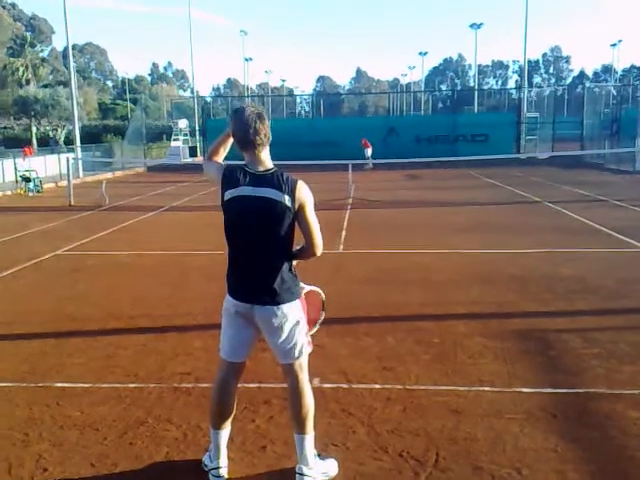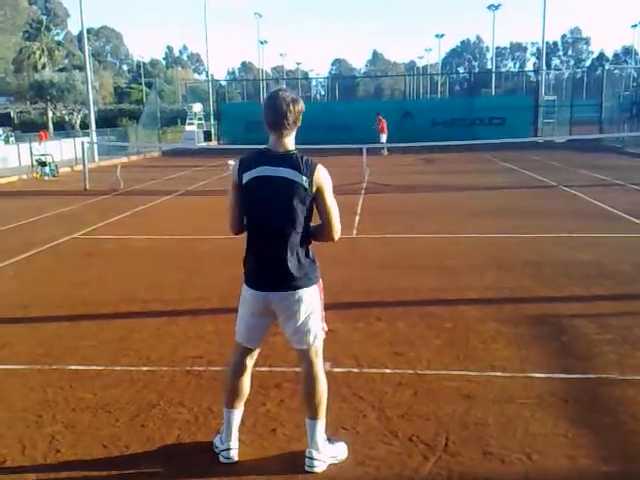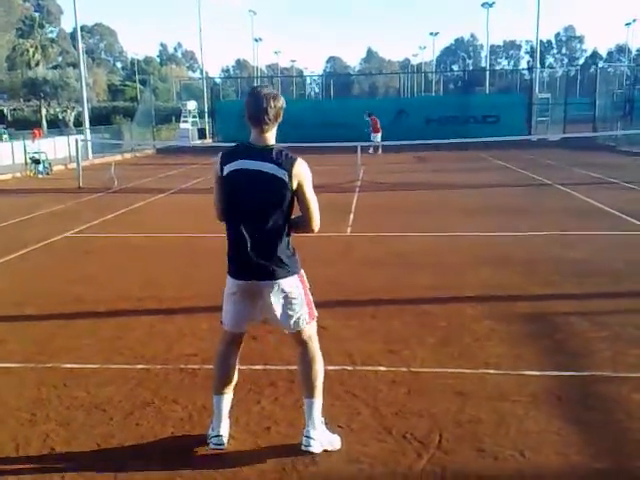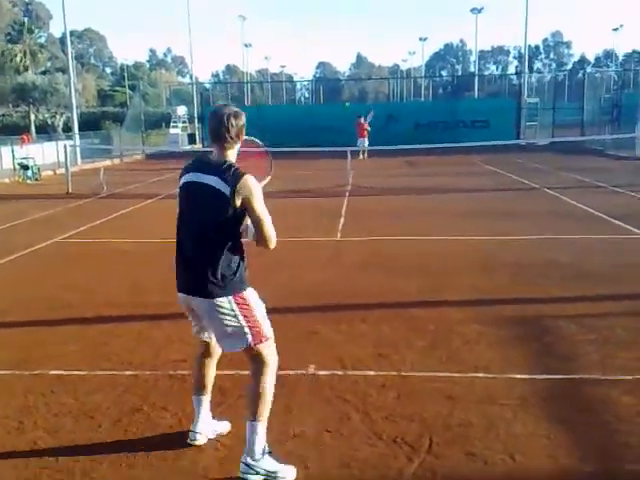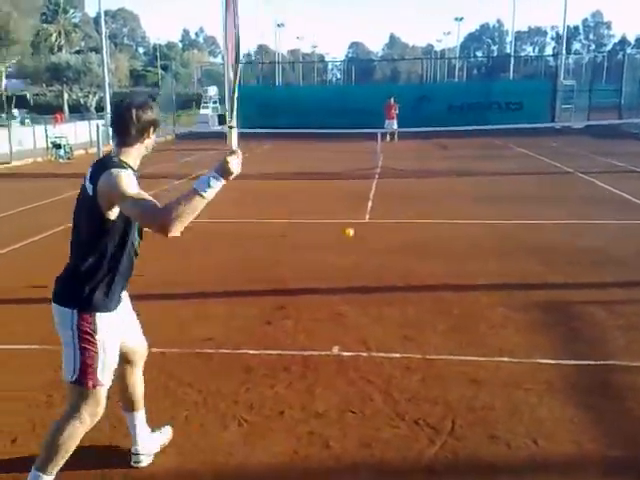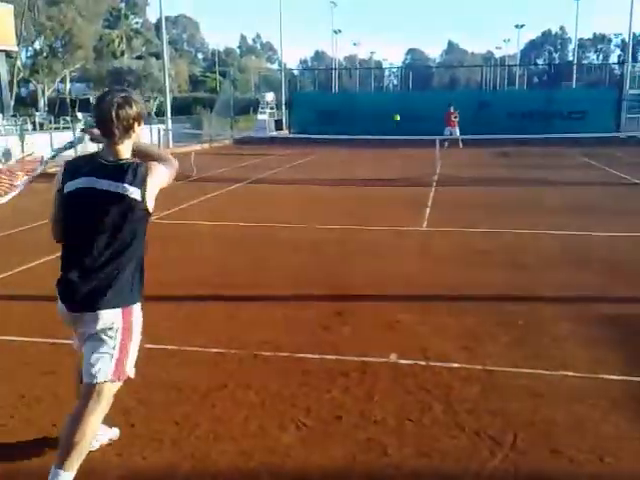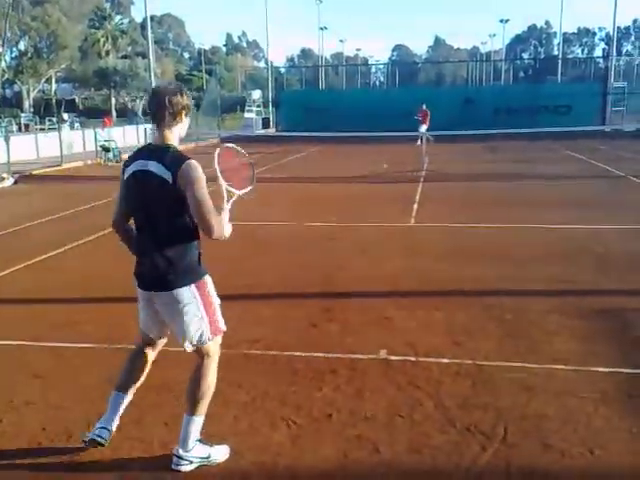
dt=0.7s
person 1, frame 1
left shoulder: (227, 178)
right shoulder: (296, 188)
left elbow: (208, 160)
right elbow: (315, 249)
left wrist: (233, 128)
left hip: (239, 297)
right hip: (281, 298)
left knee: (227, 374)
right knee: (297, 376)
person 1, frame 2
left shoulder: (243, 167)
right shoulder: (315, 172)
left elbow: (235, 227)
right elbow: (332, 233)
left hip: (257, 281)
right hip: (299, 282)
left knee: (243, 357)
right knee: (312, 360)
left ankle: (228, 440)
right ankle: (317, 449)
person 1, frame 3
left shoulder: (226, 159)
right shoulder: (294, 166)
left elbow: (222, 214)
right elbow: (312, 224)
left hip: (240, 272)
right hip: (282, 271)
left knee: (230, 342)
right knee: (308, 342)
left ankle: (219, 428)
right ankle: (314, 431)
person 1, frame 4
left shoulder: (188, 173)
right shoulder: (243, 182)
right elbow: (267, 241)
right wrist: (252, 229)
left hip: (188, 287)
right hip: (223, 290)
left knee: (211, 346)
right knee: (265, 360)
left ankle: (201, 423)
person 1, frame 5
left shoulder: (115, 170)
right shoulder: (115, 178)
left elbow: (144, 212)
right elbow: (166, 223)
right wrist: (216, 178)
left hip: (106, 296)
right hip: (86, 307)
left knee: (134, 354)
right knee: (89, 404)
left ankle: (142, 442)
person 1, frame 6
left shoulder: (71, 171)
right shoulder: (146, 178)
left elbow: (60, 232)
right elbow: (169, 161)
right wrist: (128, 144)
left hip: (71, 296)
right hip: (113, 303)
left knee: (94, 359)
right knee: (100, 392)
left ankle: (90, 432)
person 1, frame 7
left shoulder: (133, 163)
right shoulder: (186, 167)
left elbow: (120, 224)
right elbow: (212, 229)
right wrist: (225, 222)
left hip: (148, 278)
right hip: (183, 280)
left knee: (148, 345)
right knee: (208, 353)
left ankle: (105, 425)
right ankle: (188, 448)
